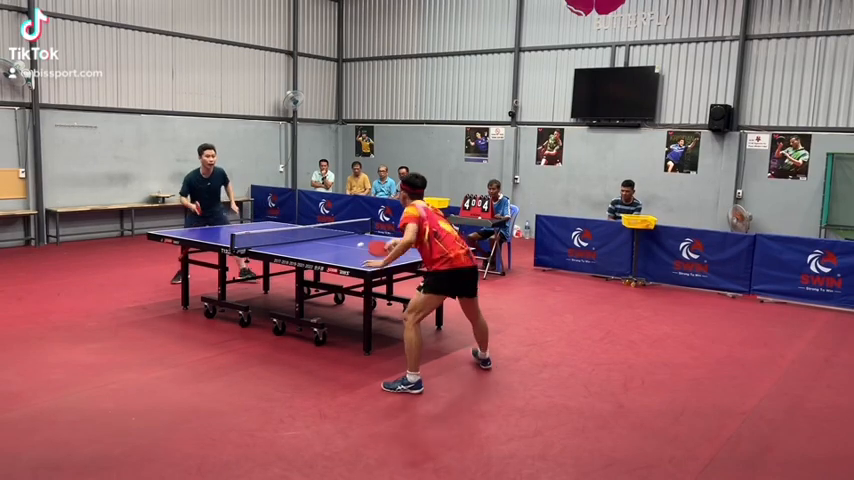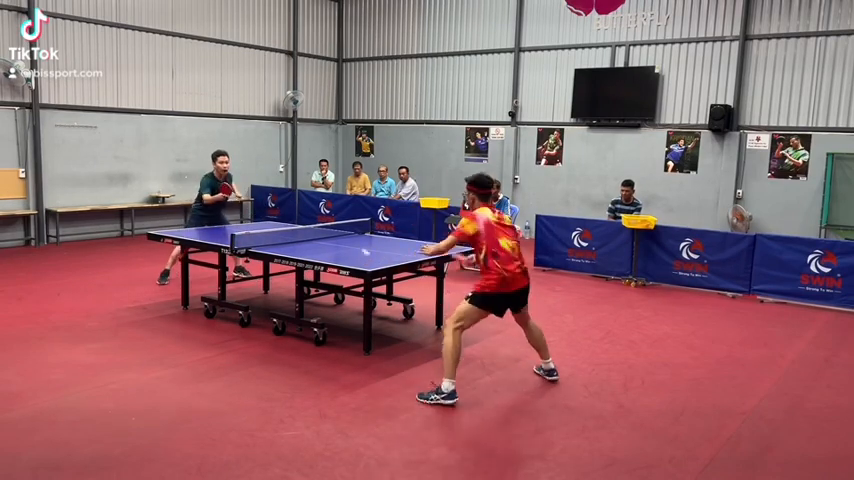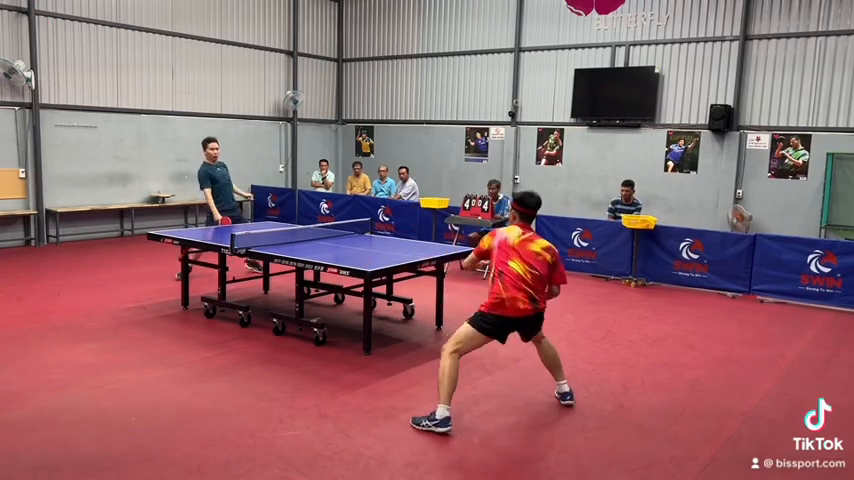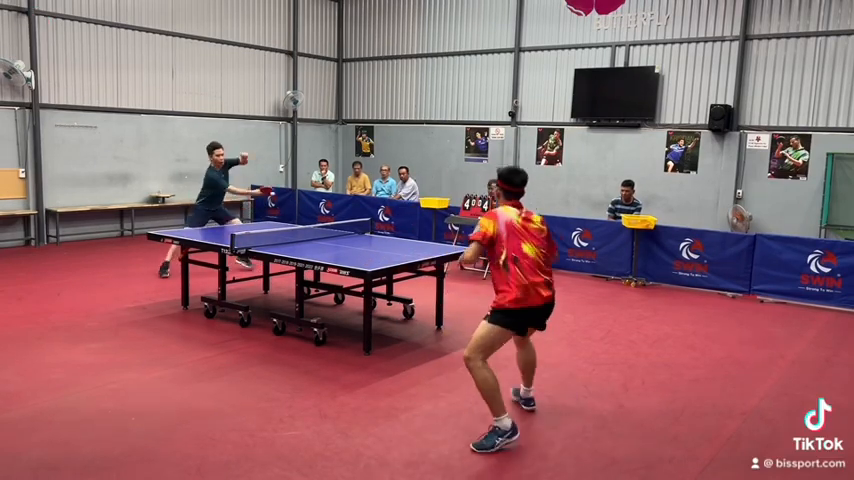
dt=0.7s
person 1, frame 1
left shoulder: (412, 210)
right shoulder: (432, 211)
left elbow: (410, 239)
left wrist: (384, 262)
right wrist: (398, 243)
left hip: (445, 270)
right hip: (468, 265)
left knee: (411, 319)
right knee: (474, 315)
left ankle: (413, 379)
right ankle: (483, 357)
person 1, frame 2
left shoulder: (474, 218)
right shoulder: (503, 218)
left elbow: (446, 246)
left wrist: (432, 250)
left hip: (495, 287)
right hip: (519, 283)
left knee: (453, 325)
right knee: (525, 321)
left ankle: (448, 389)
right ankle: (548, 367)
person 1, frame 3
left shoulder: (497, 235)
right shoulder: (549, 248)
left elbow: (467, 265)
right elbow: (555, 291)
left wrist: (486, 260)
left hip: (498, 309)
right hip: (531, 311)
left knee: (451, 350)
right knee: (539, 339)
left ankle: (441, 416)
right ankle: (564, 390)
person 1, frame 4
left shoulder: (494, 217)
right shoulder: (538, 221)
left elbow: (468, 258)
right elbow: (551, 259)
left wrist: (483, 252)
left hip: (515, 300)
right hip: (544, 298)
left knee: (472, 357)
right knee: (522, 338)
left ankle: (504, 426)
right ankle: (526, 394)
person 2, frame 1
left shoulder: (220, 173)
right shoulder: (191, 177)
left elbow: (227, 184)
right elbow: (182, 198)
left wrist: (232, 202)
right wrist: (191, 206)
left hip: (216, 212)
right hip: (197, 214)
left ankle: (244, 270)
person 2, frame 2
left shoulder: (228, 176)
right shoulder: (207, 180)
right elbow: (206, 200)
left wrist: (236, 192)
right wrist: (218, 197)
left hip: (216, 214)
right hip: (199, 214)
left ankle: (238, 268)
right ankle: (166, 271)
person 2, frame 3
left shoulder: (222, 166)
right shoulder: (203, 171)
right elbow: (207, 194)
left wrist: (243, 194)
right wrist: (215, 213)
left hip: (233, 208)
right hip: (217, 212)
left ankle: (252, 262)
person 2, frame 4
left shoulder: (224, 165)
right shoulder: (212, 174)
left elbow: (243, 162)
right elbow: (231, 190)
left wrist: (244, 158)
right wrist: (252, 193)
left hip: (217, 207)
right hip: (203, 208)
left ankle: (242, 257)
right ankle: (166, 263)
